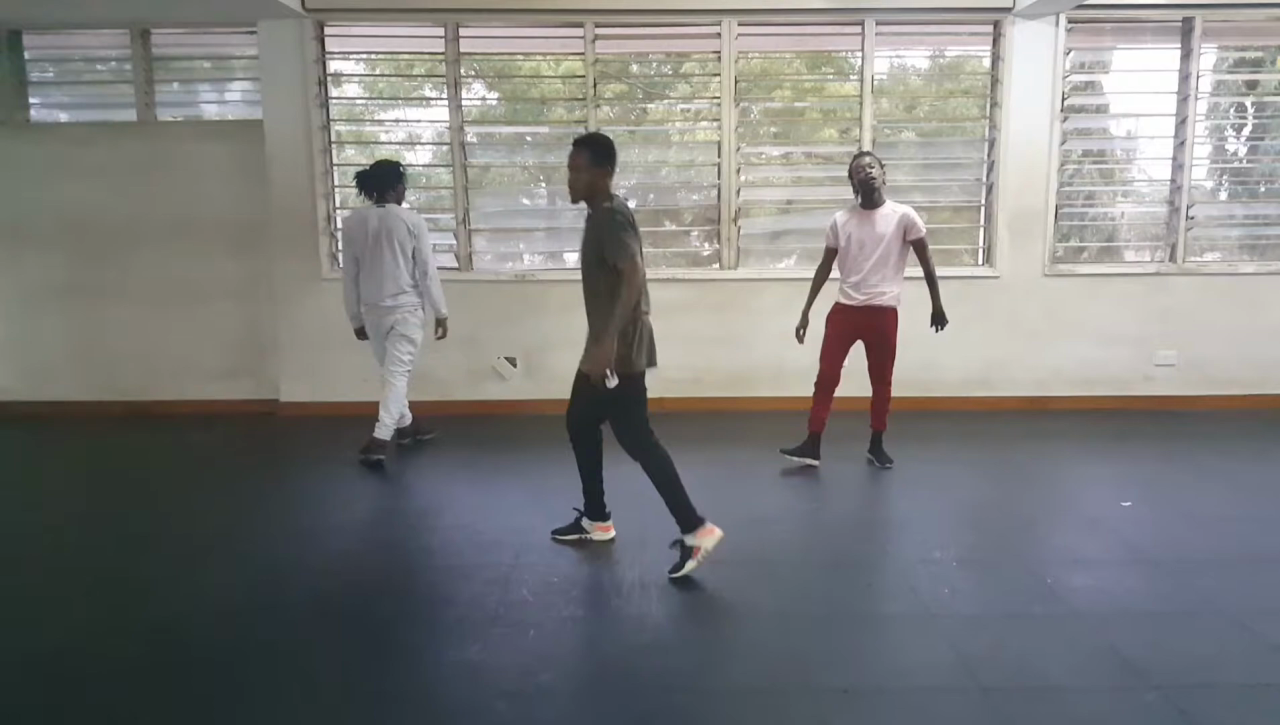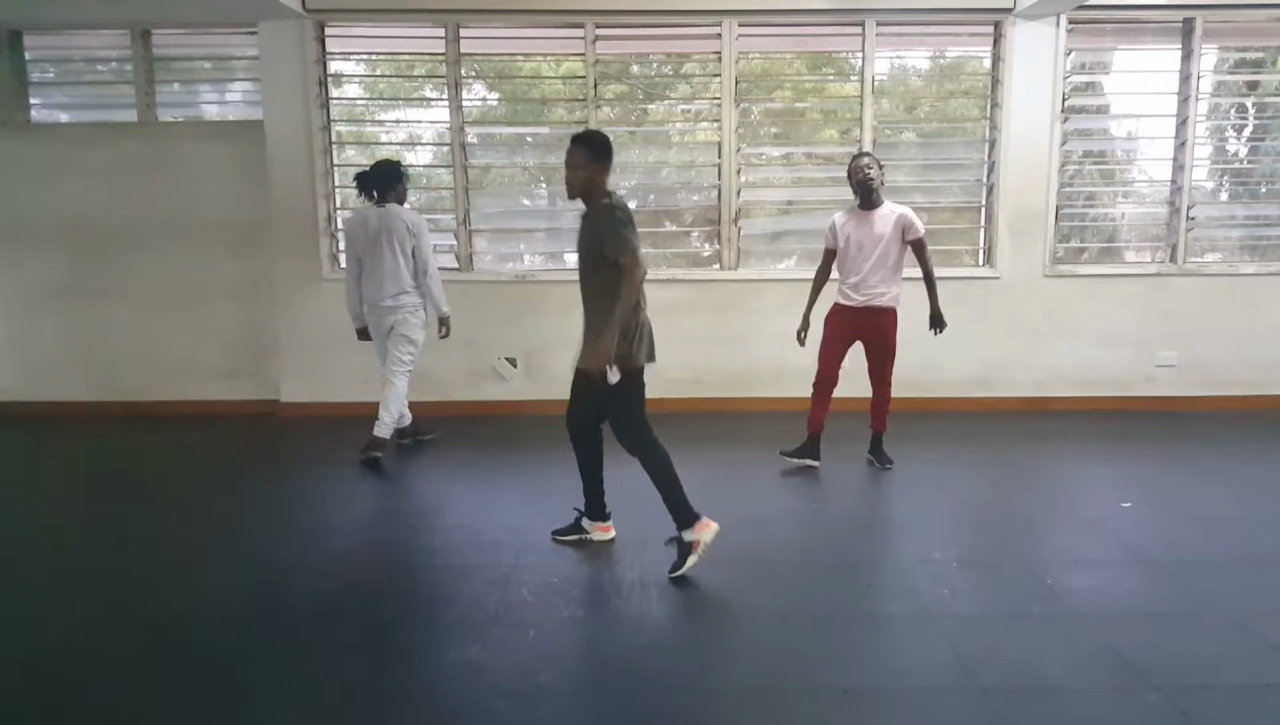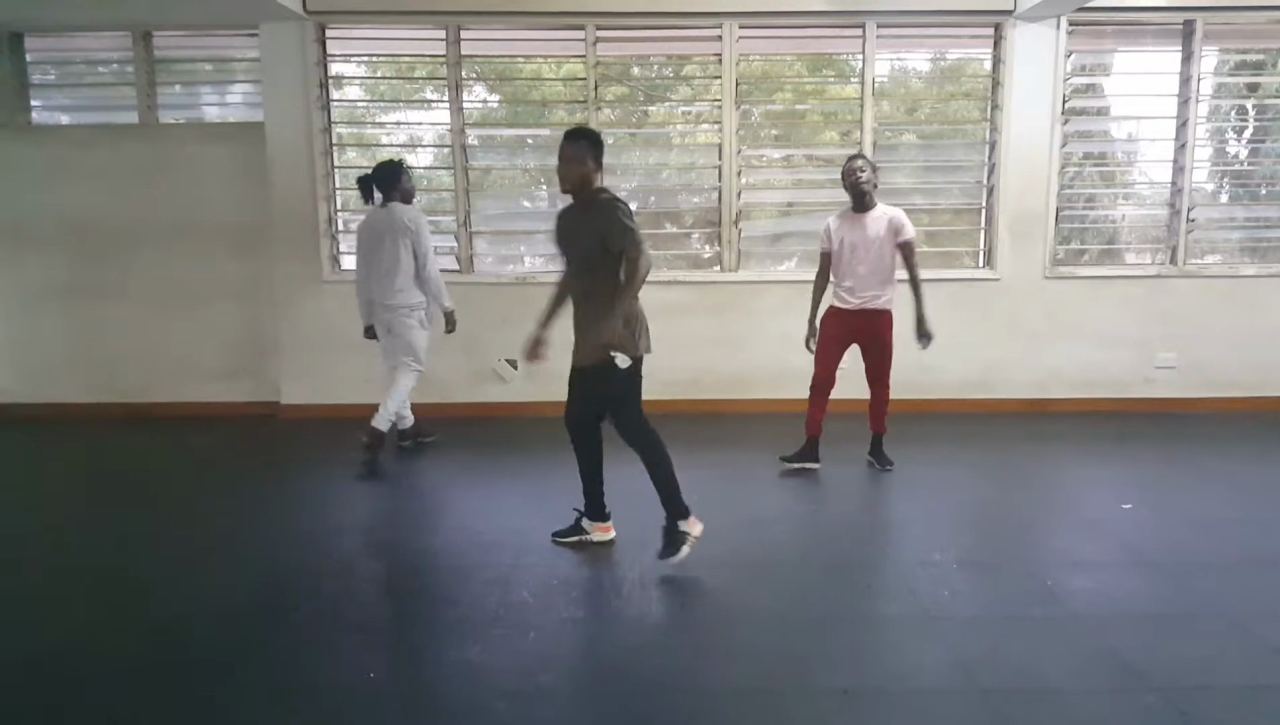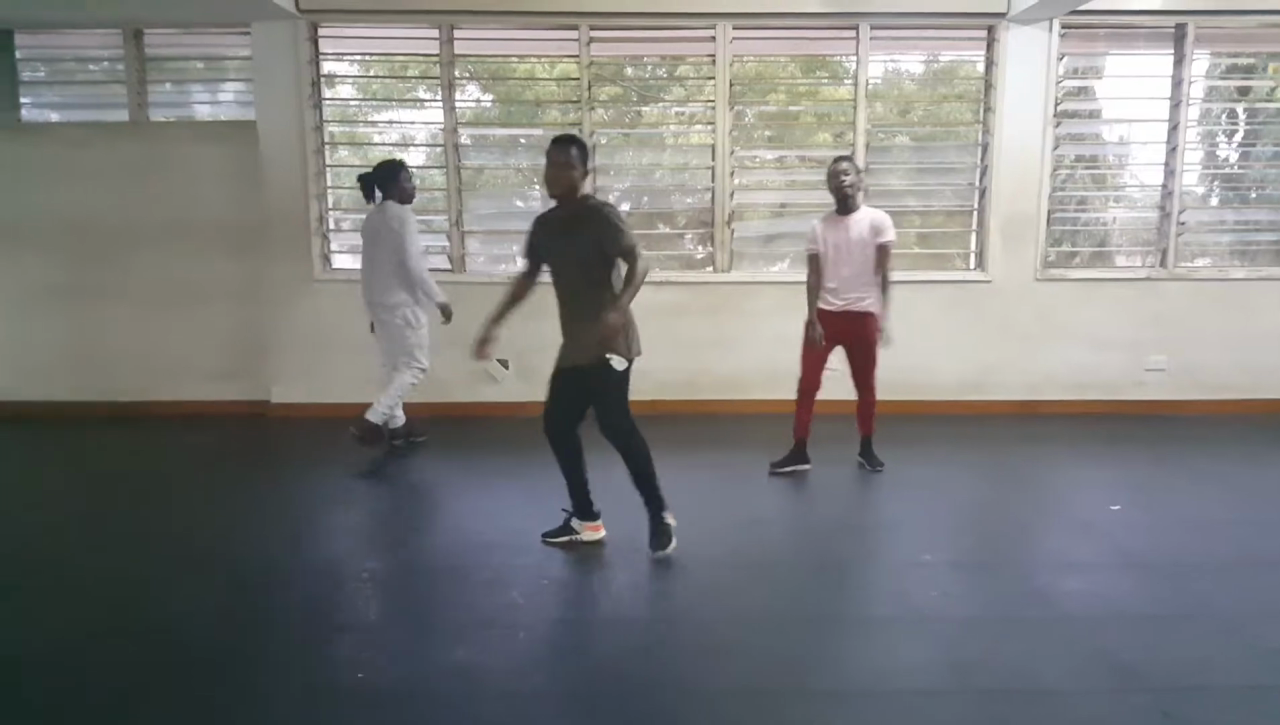
dt=0.1s
person 1, frame 1
left shoulder: (611, 218)
right shoulder: (601, 217)
left elbow: (634, 277)
left wrist: (608, 343)
left hip: (618, 348)
right hip: (606, 345)
left knee: (635, 437)
right knee: (580, 424)
left ankle: (694, 529)
right ankle: (595, 518)
person 1, frame 2
left shoulder: (609, 214)
right shoulder: (595, 215)
left elbow: (635, 270)
left wrist: (609, 336)
left hip: (617, 344)
right hip: (602, 342)
left knee: (634, 434)
right knee: (580, 424)
left ankle: (691, 524)
right ankle: (596, 518)
person 1, frame 3
left shoulder: (608, 208)
right shoulder: (568, 217)
left elbow: (640, 259)
left wrist: (616, 317)
right wrist: (544, 326)
left hip: (614, 338)
right hip: (592, 341)
left knee: (630, 424)
right knee: (579, 423)
left ankle: (679, 518)
right ankle: (596, 518)
person 1, frame 4
left shoulder: (600, 214)
right shoulder: (545, 224)
left elbow: (638, 262)
right elbow: (526, 279)
left wrist: (619, 311)
right wrist: (492, 323)
left hip: (606, 341)
right hip: (577, 343)
left knee: (616, 423)
right knee: (557, 424)
left ankle: (658, 514)
right ankle: (585, 518)
person 2, frame 1
left shoulder: (904, 216)
right shoulder: (841, 220)
left elbow: (925, 262)
right elbow: (825, 266)
left wrist: (937, 305)
right wrist: (806, 311)
left hip: (883, 311)
right hip: (846, 309)
left knee: (881, 381)
right knee: (826, 375)
left ankle: (876, 445)
right ankle: (812, 445)
person 2, frame 2
left shoulder: (902, 216)
right shoulder: (839, 221)
left elbow: (924, 262)
right elbow: (825, 268)
left wrist: (935, 307)
right wrist: (807, 313)
left hip: (882, 312)
right hip: (844, 309)
left knee: (881, 381)
right knee: (824, 376)
left ankle: (876, 446)
right ankle: (812, 446)
person 2, frame 3
left shoulder: (894, 218)
right shoulder: (833, 224)
left elbow: (911, 269)
right elbow: (823, 273)
left wrist: (921, 316)
right wrist: (811, 320)
left hip: (877, 314)
right hip: (840, 312)
left knee: (879, 384)
right knee: (821, 379)
left ankle: (876, 448)
right ankle: (810, 448)
person 2, frame 4
left shoulder: (877, 220)
right shoulder: (820, 226)
left elbow: (882, 272)
right elbow: (815, 276)
left wrist: (880, 317)
right wrist: (813, 320)
left hip: (861, 315)
right hip: (824, 314)
left knee: (865, 385)
right knee: (808, 382)
left ankle: (866, 448)
right ankle: (799, 452)
person 3, frame 1
left shoulder: (352, 222)
right shoulder: (413, 221)
left elbow: (350, 275)
right elbow: (427, 272)
left wrist: (356, 319)
right wrist: (440, 313)
left hip: (372, 310)
right hip: (406, 309)
left knee: (390, 369)
right knee: (397, 372)
left ankle: (404, 424)
right ankle: (379, 440)
person 3, frame 2
left shoulder: (354, 223)
right shoulder: (413, 221)
left elbow: (353, 276)
right elbow: (427, 271)
left wrist: (358, 320)
right wrist: (442, 312)
left hip: (375, 310)
right hip: (408, 309)
left knee: (392, 369)
right knee: (398, 372)
left ankle: (404, 425)
right ankle: (379, 438)
person 3, frame 3
left shoulder: (366, 223)
right shoulder: (413, 218)
left elbow: (362, 274)
right elbow: (429, 269)
left wrist: (367, 318)
right wrist: (447, 308)
left hip: (380, 308)
right hip: (410, 307)
left knee: (397, 369)
right knee: (408, 371)
left ankle: (406, 426)
right ankle: (378, 429)
person 3, frame 4
left shoulder: (371, 220)
right shoulder: (402, 216)
right elbow: (413, 265)
left wrist: (373, 312)
right wrist: (439, 300)
left hip: (379, 304)
right hip: (403, 304)
left knee: (394, 366)
right knee: (414, 366)
left ankle: (396, 426)
right ankle: (372, 421)
